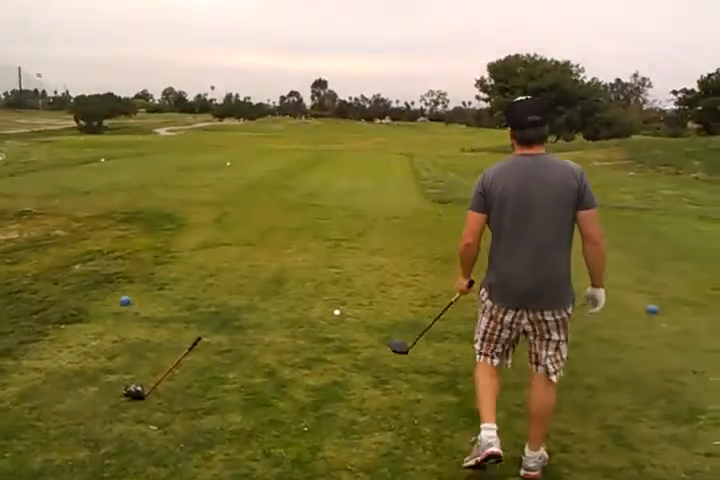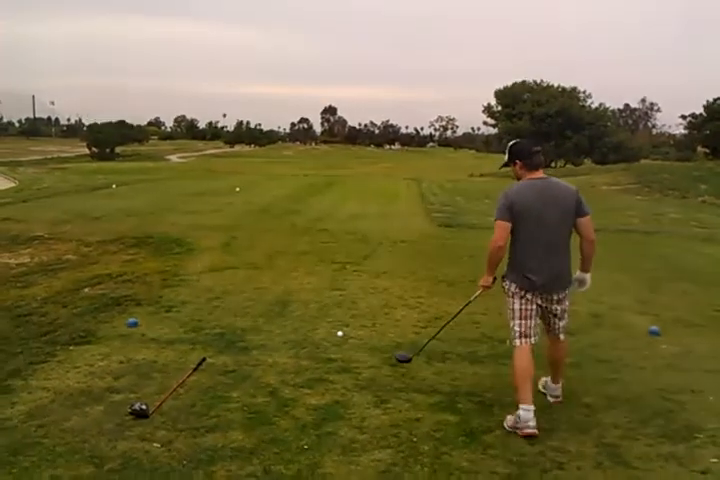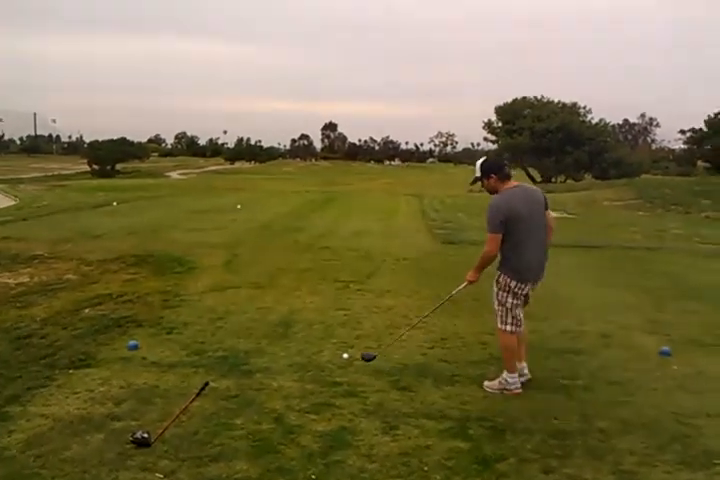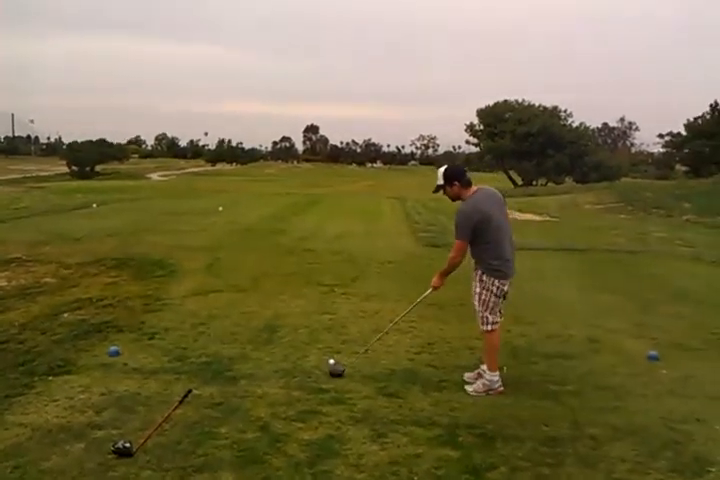
dt=1s
person 1, frame 1
left shoulder: (491, 177)
right shoulder: (572, 175)
left elbow: (469, 239)
right elbow: (593, 238)
left wrist: (464, 275)
right wrist: (597, 285)
left hip: (500, 293)
right hip: (553, 297)
left knee: (487, 361)
right knee: (545, 376)
left ankle: (488, 435)
person 1, frame 2
left shoulder: (511, 195)
right shoulder: (570, 192)
left elbow: (499, 243)
right elbow: (589, 238)
left wrist: (489, 274)
right wrist: (584, 271)
left hip: (521, 283)
right hip: (558, 283)
left knee: (522, 344)
right knee: (557, 336)
left ankle: (526, 415)
right ankle: (555, 387)
person 1, frame 3
left shoulder: (498, 205)
right shoulder: (536, 193)
left elbow: (492, 250)
right elbow: (549, 227)
left wrist: (476, 271)
left hip: (513, 273)
right hip: (535, 270)
left knee: (507, 326)
right knee: (515, 320)
left ankle: (511, 380)
right ankle: (521, 367)
person 1, frame 4
left shoulder: (466, 212)
right shoulder: (492, 192)
left elbow: (457, 255)
right elbow: (504, 224)
left wrist: (441, 276)
left hip: (490, 272)
right hip: (502, 265)
left knee: (489, 324)
right knee: (490, 322)
left ankle: (492, 379)
right ankle: (487, 368)
